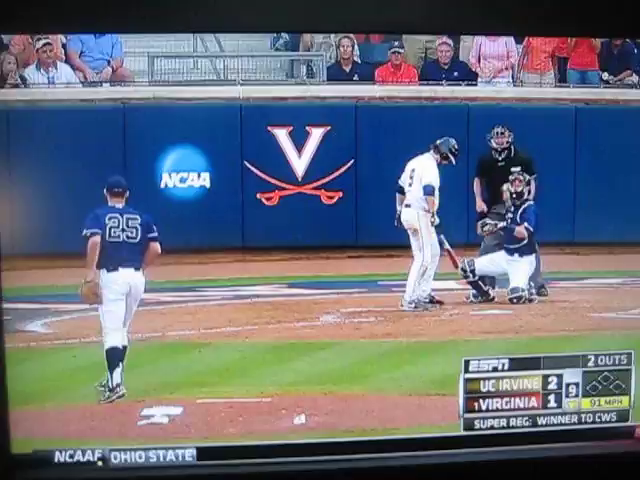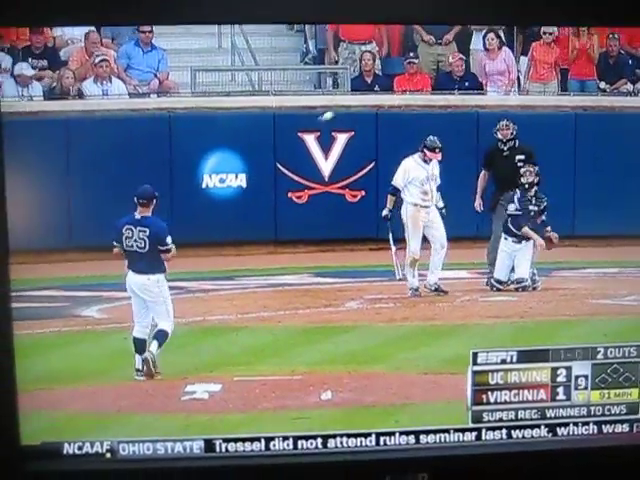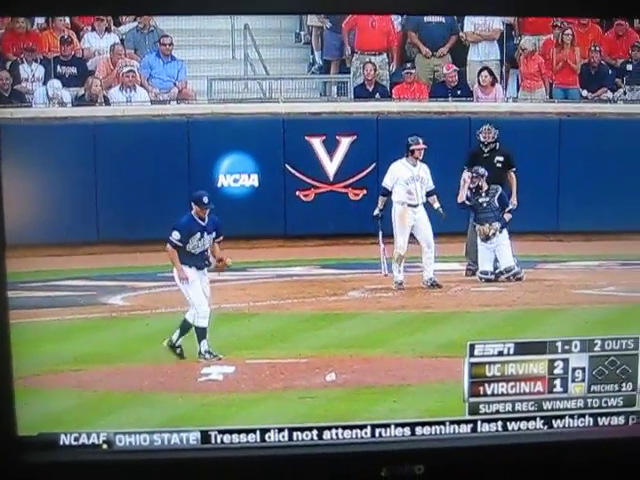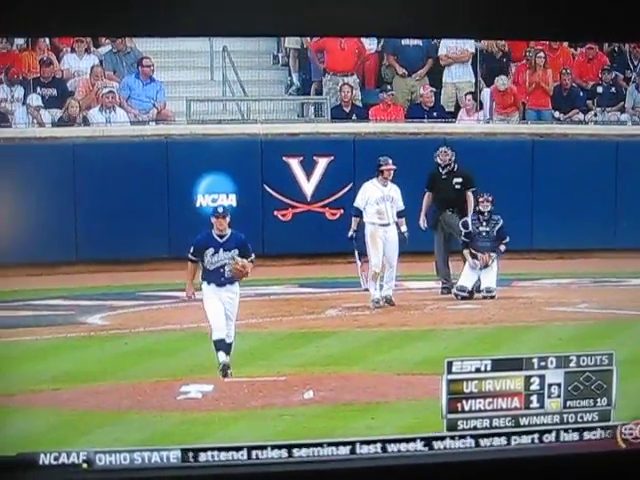
dt=1s
person 1, frame 1
left shoulder: (97, 215)
right shoulder: (141, 218)
left elbow: (93, 242)
right elbow: (156, 249)
left wrist: (91, 271)
left hip: (111, 278)
right hip: (135, 278)
left knee: (112, 332)
right knee: (121, 329)
left ankle: (114, 384)
right ankle: (113, 379)
person 1, frame 2
left shoulder: (123, 223)
right shoulder: (159, 226)
left elbow: (116, 250)
right elbow: (168, 255)
right wrist: (171, 251)
left hip: (132, 278)
right hip: (152, 279)
left knee: (141, 323)
right knee: (166, 321)
left ankle: (140, 367)
right ankle: (150, 352)
person 1, frame 3
left shoulder: (213, 221)
right shoulder: (184, 224)
left elbow: (214, 243)
right elbow: (170, 248)
left wrist: (219, 258)
right wrist: (179, 269)
left hip: (203, 271)
right hip: (187, 272)
left knee: (197, 310)
right knee: (202, 310)
left ankle: (174, 340)
right ankle: (203, 350)
person 1, frame 4
left shoulder: (239, 239)
right shoulder: (202, 240)
left elbow: (249, 261)
right elbow: (192, 262)
left wrist: (245, 270)
right wrist: (189, 285)
left hip: (231, 289)
right hip: (210, 289)
left knee: (229, 329)
right knee: (218, 326)
left ankle: (225, 363)
person 2, frame 1
left shoulder: (523, 159)
right shoulder: (485, 160)
left elbow: (531, 183)
right elbow: (478, 180)
right wrist: (479, 200)
right hip: (494, 208)
right knee: (488, 246)
left ankle: (537, 283)
right ankle: (485, 287)
person 2, frame 2
left shoulder: (525, 151)
right shoulder: (492, 152)
right elbow: (484, 174)
right wrist: (478, 196)
right hip: (500, 198)
right knee: (498, 235)
right ankle: (494, 273)
person 2, frame 3
left shoulder: (504, 154)
right shoulder: (475, 153)
left elbow: (511, 175)
right elbow: (467, 173)
left wrist: (513, 195)
right knee: (474, 230)
right ankle: (472, 265)
person 2, frame 4
left shoulder: (463, 175)
right shoulder: (434, 175)
left elbow: (469, 195)
right elbow: (429, 195)
left wrist: (469, 217)
right wrist: (422, 215)
left hip: (459, 216)
right hip: (440, 216)
right knee: (440, 252)
right ankle: (446, 283)
person 3, frame 1
left shoulder: (416, 162)
right shoulder: (430, 165)
left elbow: (400, 188)
right elbow: (428, 191)
left wrist: (399, 211)
right wrist: (433, 215)
left hip: (410, 212)
right hip: (419, 214)
left knee: (433, 253)
right knee: (423, 257)
person 3, frame 2
left shoulder: (434, 164)
right shoulder: (409, 164)
right elbow: (395, 188)
left wrist: (441, 205)
right wrist: (388, 209)
left hip: (431, 210)
right hip: (413, 210)
left knee: (441, 243)
right knee: (414, 250)
left ankle: (432, 282)
right ankle: (413, 286)
person 3, frame 3
left shoulder: (424, 168)
right shoulder: (397, 167)
left elbow: (429, 190)
right elbow: (386, 189)
left wrist: (437, 206)
right wrist: (379, 208)
left hip: (419, 210)
right hip: (402, 210)
left knee: (428, 243)
right knee: (401, 246)
left ankle: (428, 278)
right ankle: (398, 279)
person 3, frame 4
left shoulder: (395, 189)
right shoulder: (368, 187)
left elbow: (399, 211)
right elbow: (357, 210)
left wrist: (404, 229)
right wrist: (353, 229)
left hip: (391, 229)
right hip: (374, 229)
left knee: (391, 264)
right knee: (375, 264)
left ankle: (387, 294)
right ankle: (375, 297)
person 4, frame 1
left shoulder: (529, 207)
right shoulder: (510, 205)
left elbow: (524, 233)
left wrist: (501, 226)
left hip: (523, 260)
right hip: (505, 255)
left knee: (515, 296)
right knee: (466, 267)
left ankle: (528, 291)
right ankle: (486, 295)
person 4, frame 2
left shoulder: (541, 199)
right shoulder: (516, 196)
right elbow: (518, 223)
left wrist: (548, 231)
right wrist: (536, 237)
left hip: (526, 244)
right hip: (508, 241)
left knee: (522, 285)
right knee: (496, 286)
left ankle: (532, 275)
person 4, frame 3
left shoulder: (497, 191)
right shoulder: (471, 194)
left elbow: (509, 212)
right elbow: (460, 202)
left wrist: (499, 223)
right wrist: (465, 183)
left hip: (500, 235)
right hip: (483, 237)
left knee: (510, 273)
right knee: (485, 276)
person 4, frame 4
left shoulder: (497, 221)
right shoulder: (469, 221)
left elbow: (504, 243)
right elbow: (465, 244)
left wrist: (495, 254)
right wrist: (469, 259)
left hip: (490, 262)
right hip: (473, 261)
left knee: (489, 294)
right knee: (460, 293)
left ankle: (486, 284)
right ankle: (471, 286)
